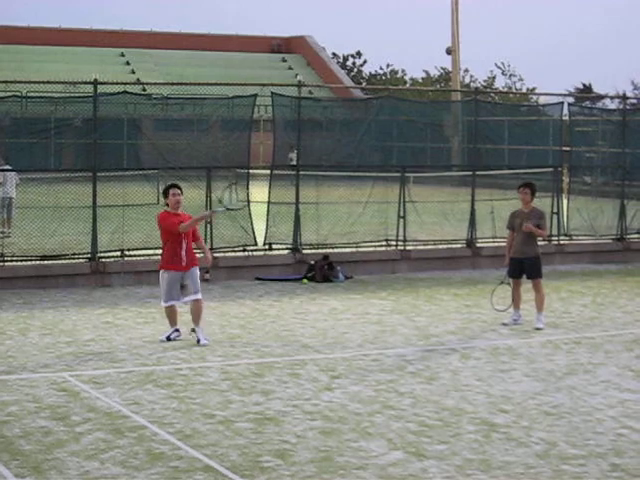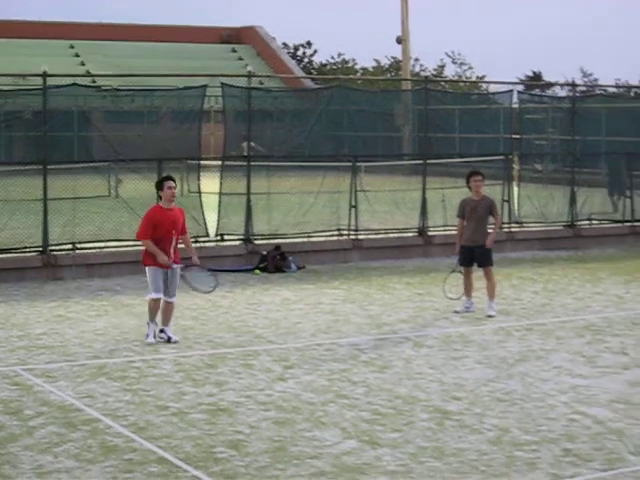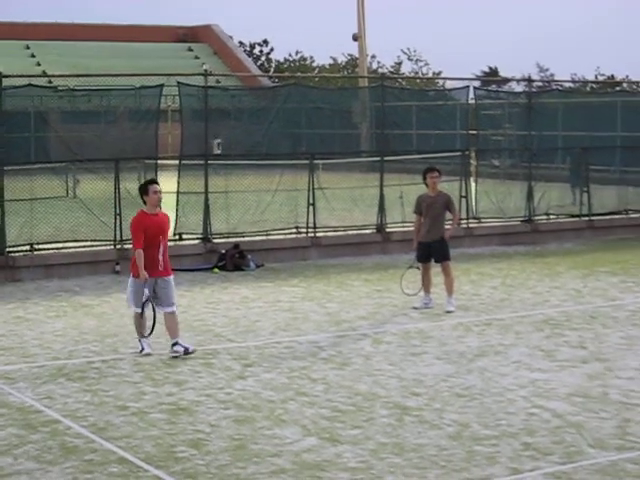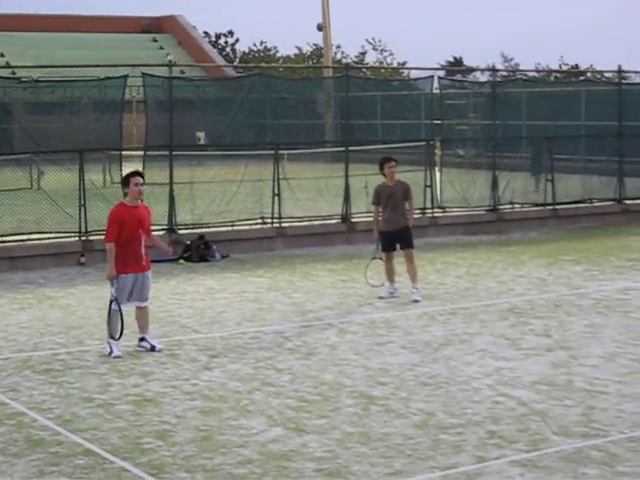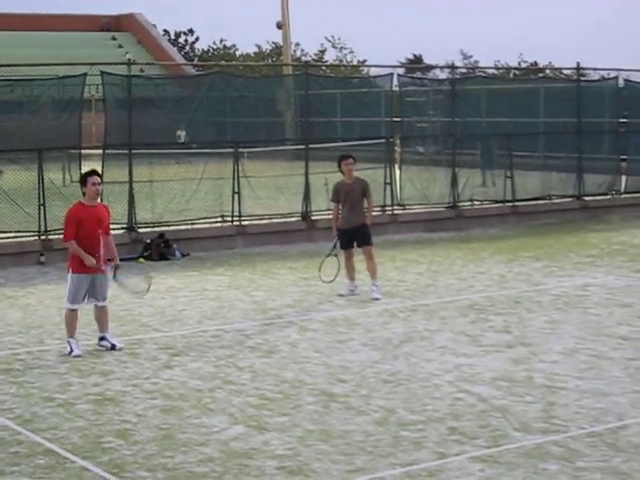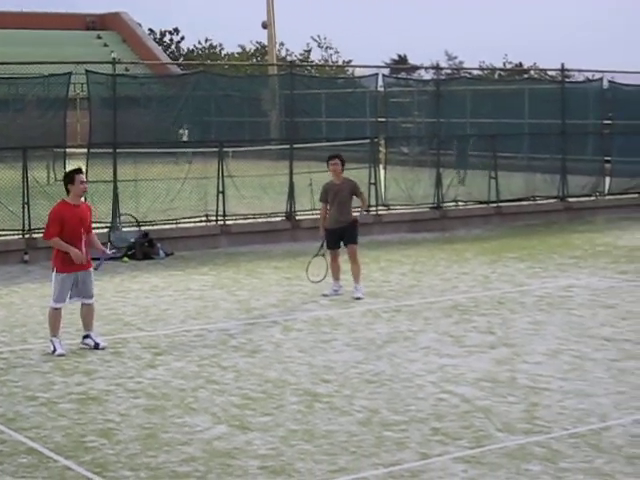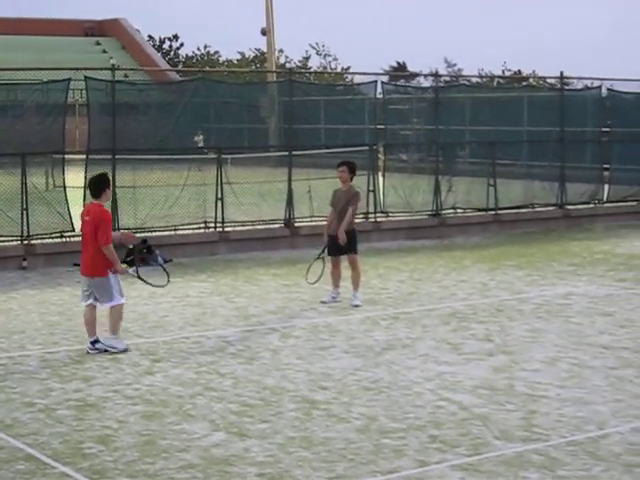
dt=0.7s
person 1, frame 1
left shoulder: (189, 217)
right shoulder: (163, 217)
left elbow: (197, 238)
right elbow: (181, 228)
left wrist: (206, 252)
right wrist: (200, 218)
left hip: (190, 265)
right hip: (170, 267)
left knee: (196, 298)
right knee: (168, 302)
left ankle: (197, 329)
right ankle: (174, 330)
person 1, frame 2
left shoulder: (180, 212)
right shoulder: (153, 214)
left elbow: (183, 235)
right elbow: (143, 238)
left wrist: (193, 254)
right wrist: (159, 254)
left hip: (173, 263)
right hip: (155, 262)
left knee: (170, 298)
right knee: (156, 296)
left ankle: (164, 329)
right ankle: (151, 324)
person 1, frame 3
left shoulder: (165, 218)
right shoulder: (138, 220)
right elbow: (138, 248)
right wrist: (142, 271)
left hip: (164, 273)
right hip: (144, 273)
left knee: (170, 309)
right knee: (141, 309)
left ankle: (176, 344)
right ankle: (143, 341)
person 1, frame 4
left shoulder: (146, 210)
right shoulder: (117, 212)
right elbow: (110, 242)
left wrist: (162, 246)
right wrist: (111, 266)
left hip: (143, 267)
right hip: (122, 269)
left knee: (142, 303)
left ankle: (144, 338)
right ankle: (112, 342)
person 1, frame 5
left shoulder: (105, 210)
right shoulder: (74, 212)
right elbow: (68, 241)
left wrist: (115, 257)
right wrist: (85, 257)
left hip: (101, 266)
right hip: (80, 268)
left knee: (101, 302)
right knee: (73, 305)
left ankle: (104, 337)
right ankle: (71, 341)
person 1, frame 6
left shoulder: (87, 208)
right shoulder: (58, 210)
right elbow: (50, 237)
left wrist: (100, 248)
right wrist: (71, 251)
left hip: (84, 265)
right hip: (63, 267)
left knee: (88, 300)
right knee: (57, 304)
left ankle: (88, 337)
right ankle: (54, 340)
person 1, frame 7
left shoulder: (86, 211)
right shoulder: (104, 213)
right elbow: (105, 245)
left wrist: (119, 236)
right wrist: (117, 264)
left hip: (87, 267)
right hip: (102, 268)
left knee: (90, 304)
right knee: (117, 302)
left ankle: (93, 341)
right ankle: (113, 340)
person 2, frame 1
left shoulder: (539, 214)
right shoulder: (514, 215)
left elbow: (544, 234)
right elbow: (510, 236)
left wrist: (533, 229)
right wrist: (507, 255)
left hip: (532, 255)
right hip: (516, 255)
left knee: (537, 285)
right knee: (516, 284)
left ankle: (540, 317)
right ankle: (516, 315)
person 2, frame 2
left shoulder: (489, 202)
right shoulder: (464, 203)
left elbow: (498, 220)
right elbow: (461, 224)
left wrist: (492, 236)
right wrist: (458, 243)
left hip: (483, 244)
right hip: (466, 244)
left knee: (488, 273)
right knee: (467, 273)
left ankle: (492, 305)
right ankle: (468, 303)
person 2, frame 3
left shoulder: (445, 197)
right shoulder: (421, 199)
left elbow: (455, 215)
right elbow: (418, 220)
left wrist: (450, 230)
right wrist: (415, 240)
left hip: (439, 239)
right hip: (423, 239)
left knee: (446, 268)
right knee: (425, 269)
left ankle: (450, 300)
right ankle: (427, 299)
person 2, frame 4
left shoulder: (404, 186)
right shoulder: (379, 189)
left elbow: (411, 204)
right elbow: (377, 210)
left wrist: (410, 220)
right wrist: (376, 230)
left hip: (403, 227)
right hip: (386, 229)
left knee: (409, 256)
right knee: (388, 258)
left ankle: (415, 288)
right ankle: (392, 288)
person 2, frame 5
left shoulder: (362, 183)
right shoulder: (338, 186)
left elbow: (370, 202)
right elbow: (336, 207)
left wrist: (368, 218)
right wrist: (334, 226)
left hip: (361, 224)
right hip: (344, 226)
left knee: (368, 253)
right knee: (348, 256)
left ankle: (375, 286)
right ankle: (352, 286)
person 2, frame 6
left shoulder: (351, 184)
right shoulder: (326, 187)
left elbow: (363, 199)
right elbow: (324, 208)
right wrist: (321, 227)
left hip: (348, 224)
right hip: (331, 226)
left knee: (353, 255)
right knee: (333, 256)
left ankle: (358, 287)
right ankle: (336, 286)
person 2, frame 7
left shoulder: (354, 193)
right shoulder: (336, 192)
left elbow: (350, 213)
left wrist: (342, 230)
right wrist: (326, 231)
left hip: (348, 233)
right hip: (334, 233)
left knee: (353, 262)
right knee: (335, 263)
left ankle: (356, 295)
right ankle: (335, 293)
